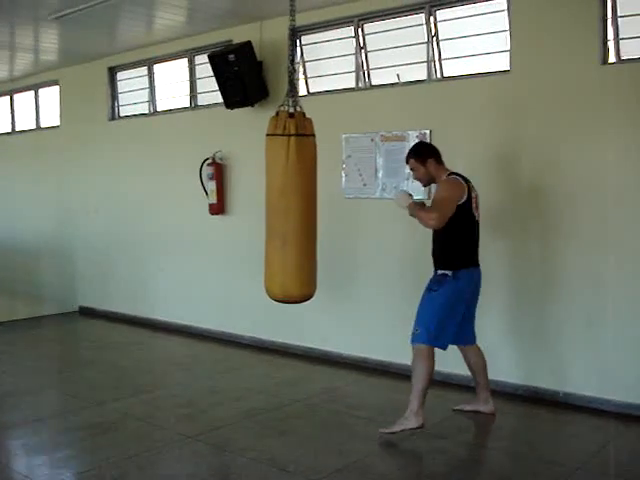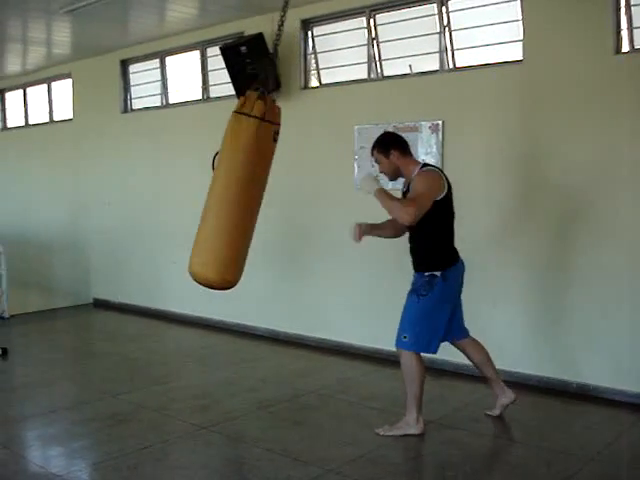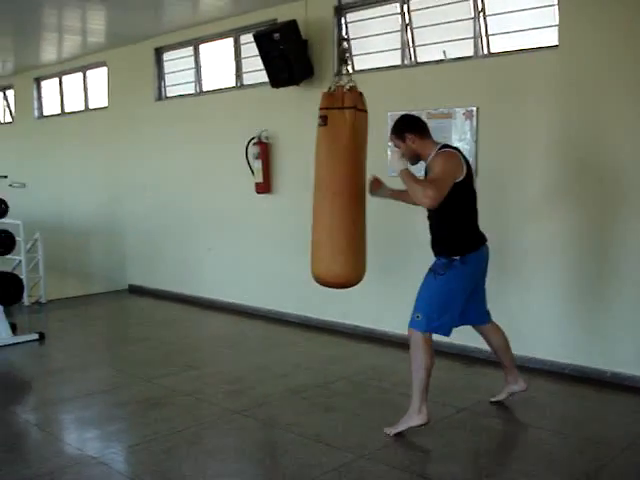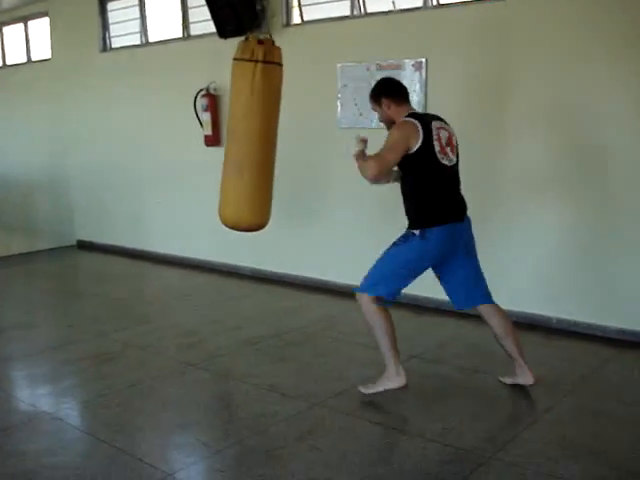
dt=1s
person 1, frame 1
left shoulder: (451, 185)
right shoulder: (458, 186)
left elbow: (434, 221)
left wrist: (413, 205)
right wrist: (422, 209)
left hip: (452, 276)
right hip: (470, 273)
left knee: (422, 342)
right knee: (465, 340)
left ankle: (414, 414)
right ankle: (484, 399)
person 1, frame 2
left shoulder: (429, 177)
right shoulder: (412, 182)
left elbow: (408, 215)
right elbow: (399, 226)
left wrist: (377, 191)
right wrist: (368, 228)
left hip: (437, 275)
right hip: (447, 270)
left knee: (407, 348)
right knee: (458, 336)
left ankle: (412, 420)
right ankle: (501, 391)
person 1, frame 3
left shoulder: (446, 158)
right shoulder: (441, 158)
left elbow: (431, 198)
right elbow: (424, 197)
left wrist: (401, 171)
right wrist: (385, 191)
left hip: (458, 259)
right hip: (472, 253)
left knee: (419, 331)
right knee: (481, 320)
left ankle: (417, 410)
right ankle: (514, 378)
person 1, frame 4
left shoulder: (404, 128)
right shoulder: (435, 123)
left elbow: (374, 173)
left wrist: (359, 152)
right wrist: (397, 172)
left hip: (429, 237)
right hip: (459, 228)
left knee: (368, 295)
right knee: (482, 303)
left ankle: (394, 371)
right ankle: (522, 370)
